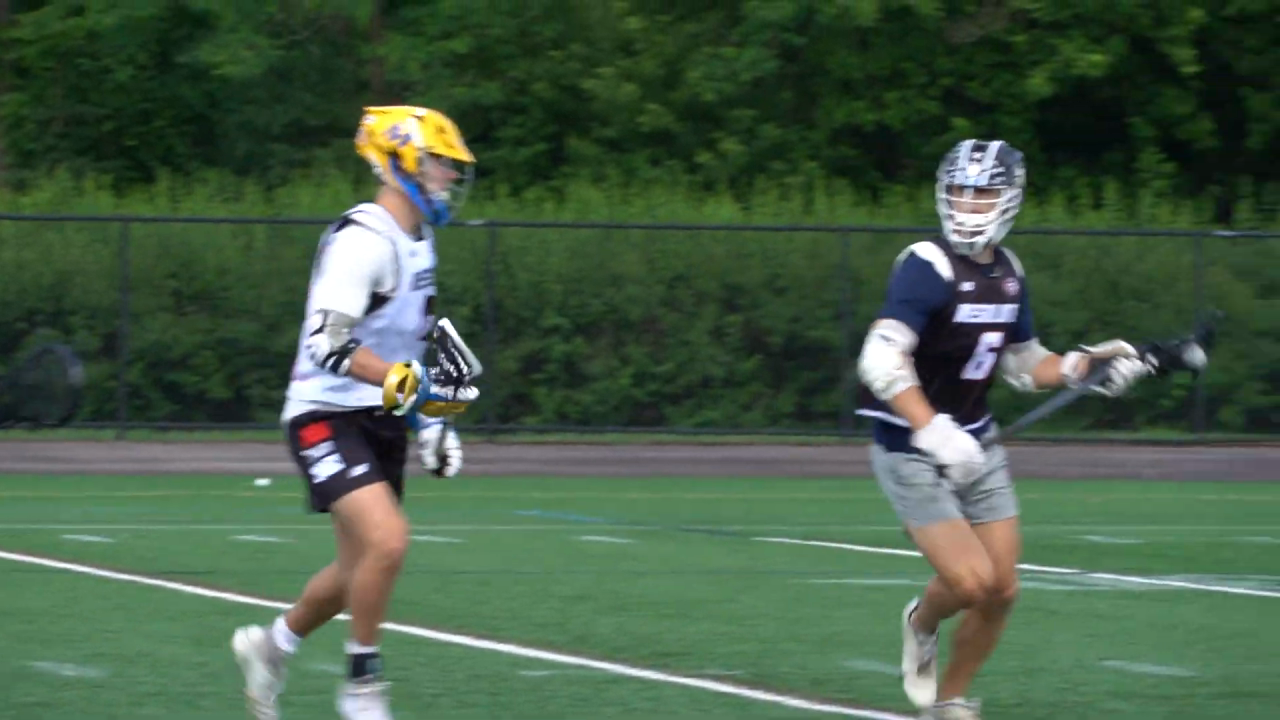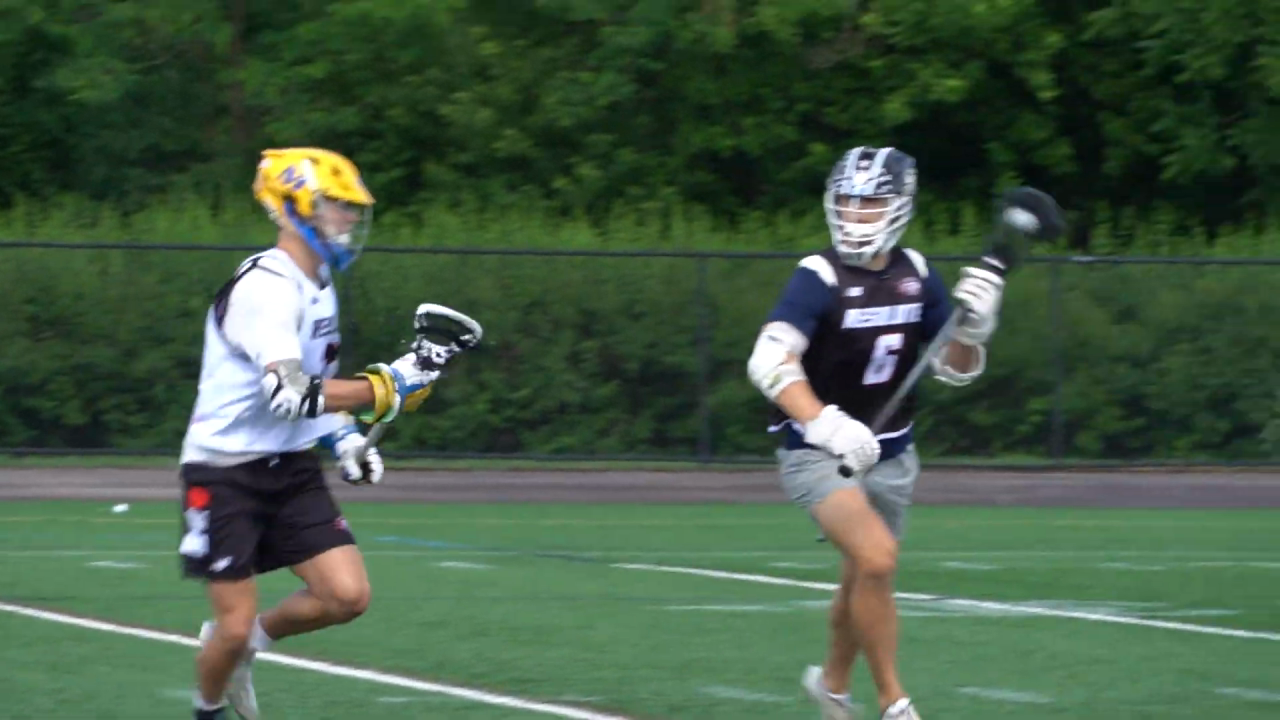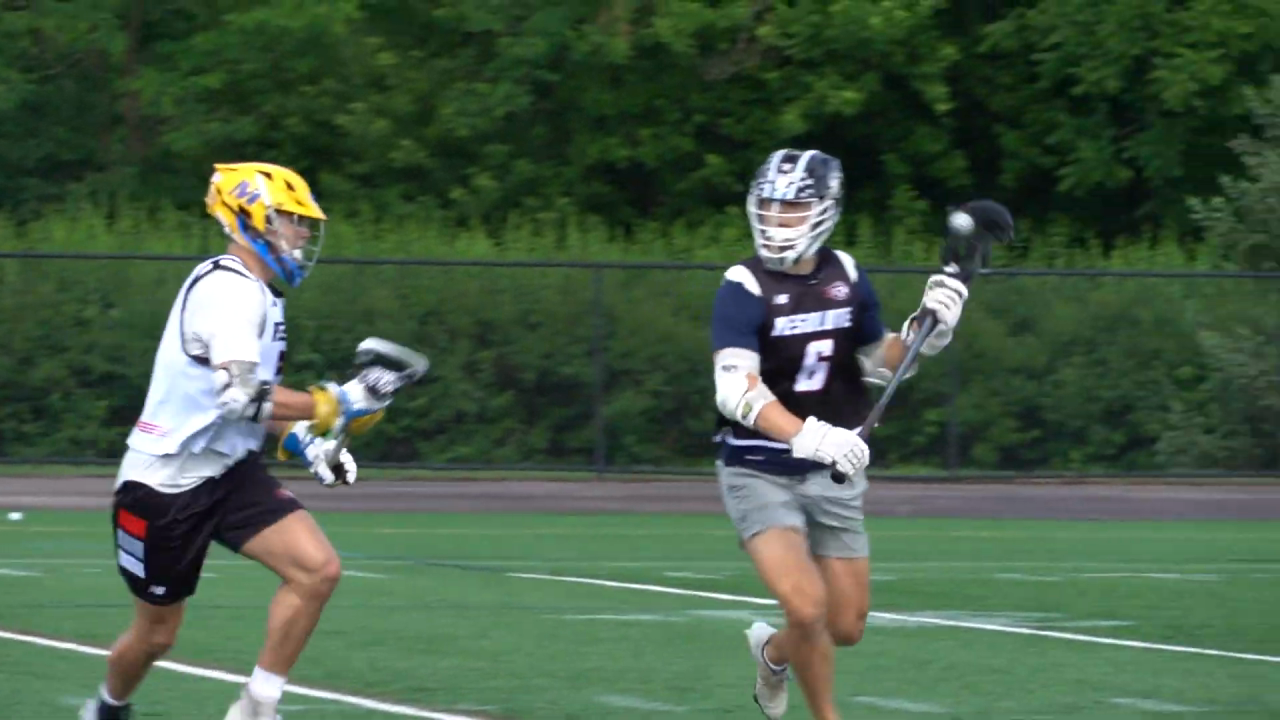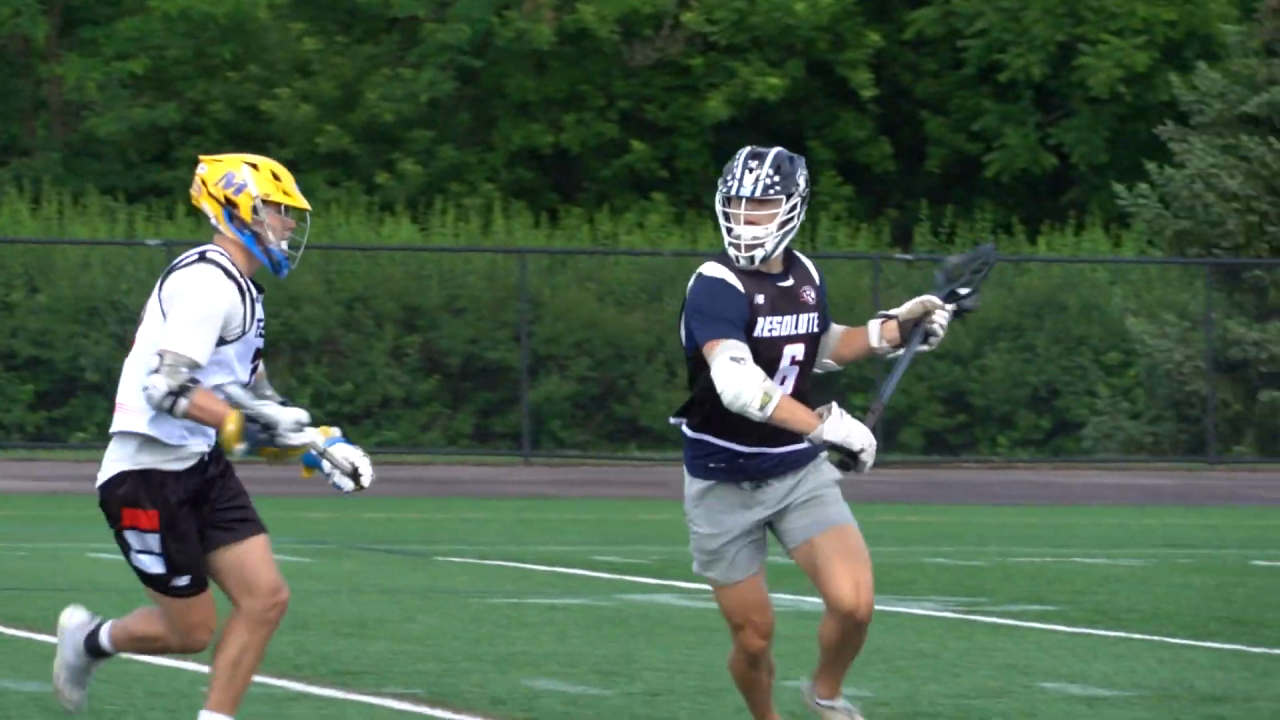
dt=0.2s
person 1, frame 1
left shoulder: (417, 242)
right shoulder: (362, 238)
right elbow: (328, 342)
left wrist: (428, 415)
right wrist: (407, 387)
left hip: (377, 420)
right hip: (326, 415)
left knee: (360, 568)
right knee: (387, 542)
left ankle: (270, 647)
person 1, frame 2
left shoulder: (317, 283)
right shoulder: (263, 287)
right elbow: (288, 393)
left wrist: (339, 436)
right wrist: (387, 387)
left hip: (290, 466)
right hip: (224, 468)
left knee: (348, 596)
right knee: (232, 628)
left ankle: (248, 640)
person 1, frame 3
left shoulder: (259, 293)
right shoulder: (224, 288)
right elbow: (238, 395)
left wrist: (307, 443)
right wrist: (331, 408)
left hip: (230, 472)
right hip: (164, 482)
left knee: (319, 569)
right knee: (157, 635)
person 1, frame 4
left shoulder: (242, 291)
right shoulder: (205, 279)
left elbow: (254, 393)
right elbow: (167, 384)
left wrist: (324, 444)
right wrist: (237, 428)
left hip: (199, 466)
right hip: (148, 470)
left knee: (267, 600)
right knee: (190, 630)
right ankle: (90, 638)
person 2, frame 1
left shoulder: (1009, 272)
right shoulder: (926, 266)
left elbow: (1023, 363)
right elbow: (879, 363)
left wrist: (1087, 365)
right wrist: (935, 434)
left hip: (972, 444)
right hip: (911, 452)
left knee: (999, 590)
right knee: (970, 584)
right ankle: (922, 621)
person 2, frame 2
left shoulder: (916, 272)
right shoulder: (817, 277)
left elbow: (958, 368)
right elbow: (768, 363)
left wrist: (975, 320)
right wrist: (826, 423)
left hip: (889, 455)
right hip: (816, 453)
left knee: (865, 585)
right knee: (875, 560)
person 2, frame 3
left shoulder: (846, 273)
right shoulder: (742, 289)
left elbow: (880, 363)
right elbow: (734, 389)
left wrist: (931, 326)
right wrist: (808, 436)
left hip: (834, 471)
right hip: (758, 473)
left knee: (844, 627)
right knee: (807, 614)
left ankle: (773, 650)
person 2, frame 4
left shoulder: (804, 275)
right shoulder: (714, 285)
right elbow: (737, 386)
left wrist: (897, 326)
right wrist: (828, 424)
left hip: (800, 472)
right hip: (724, 483)
left knee: (854, 605)
right knee: (755, 640)
